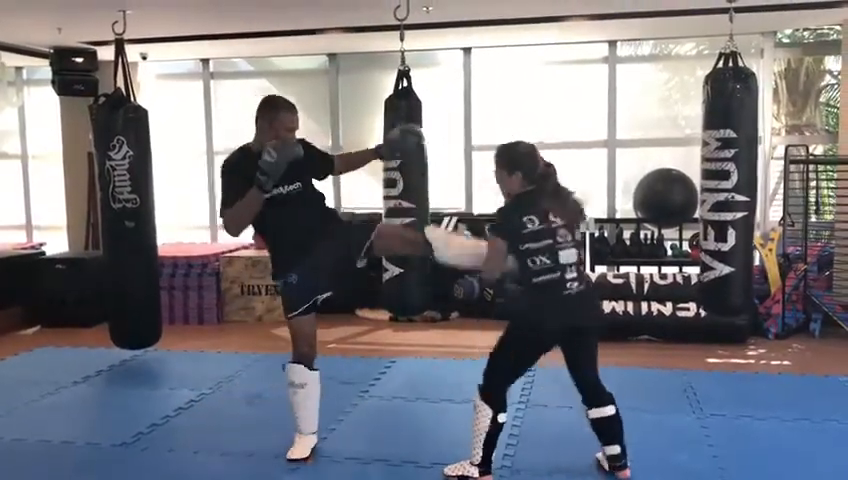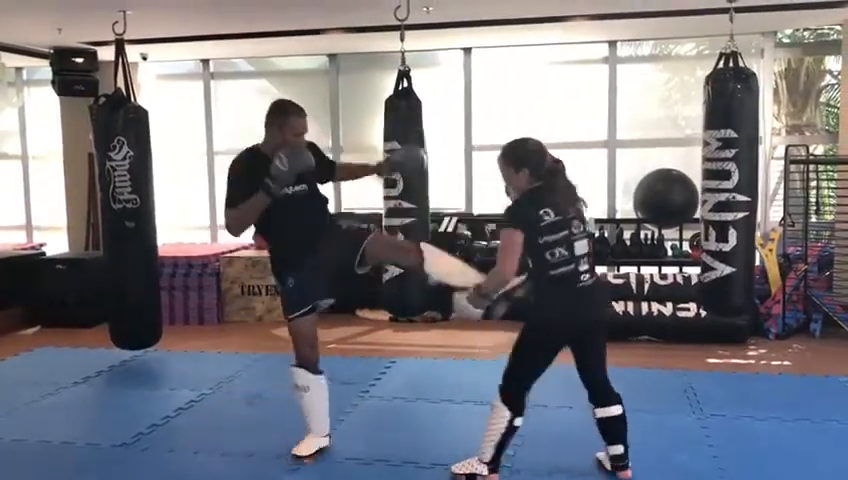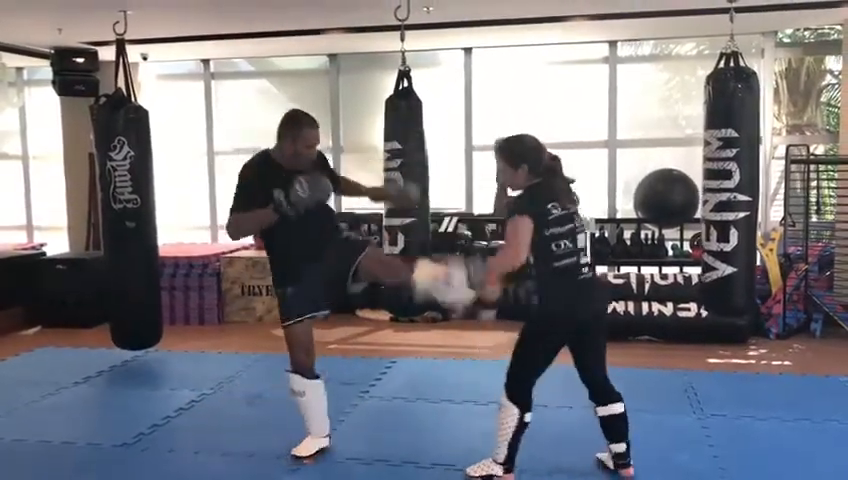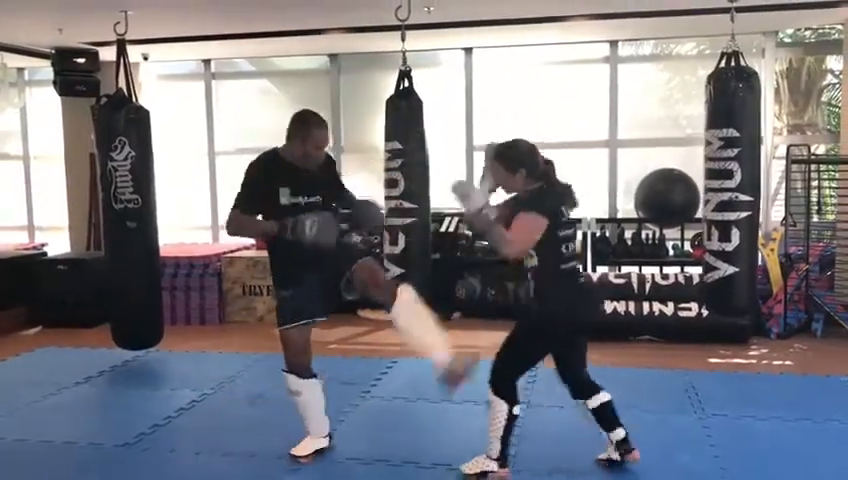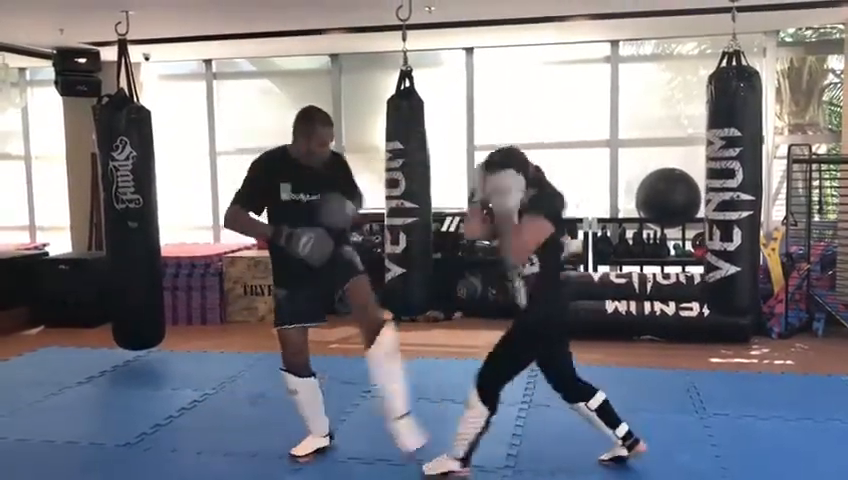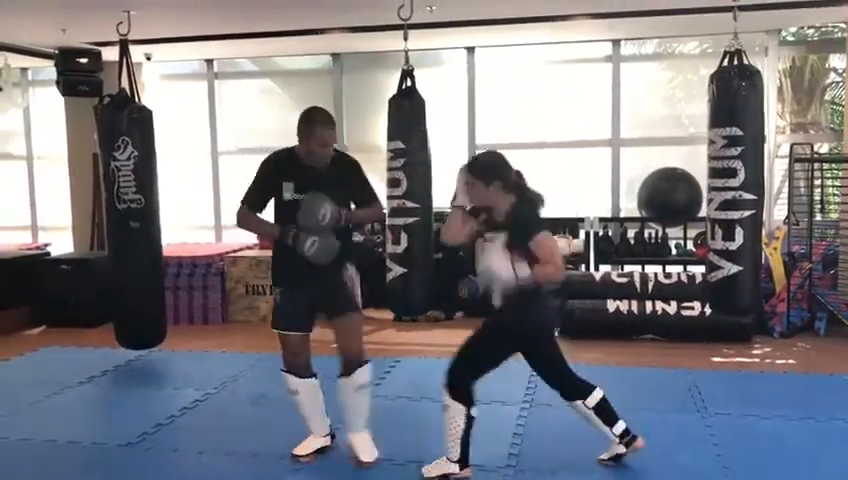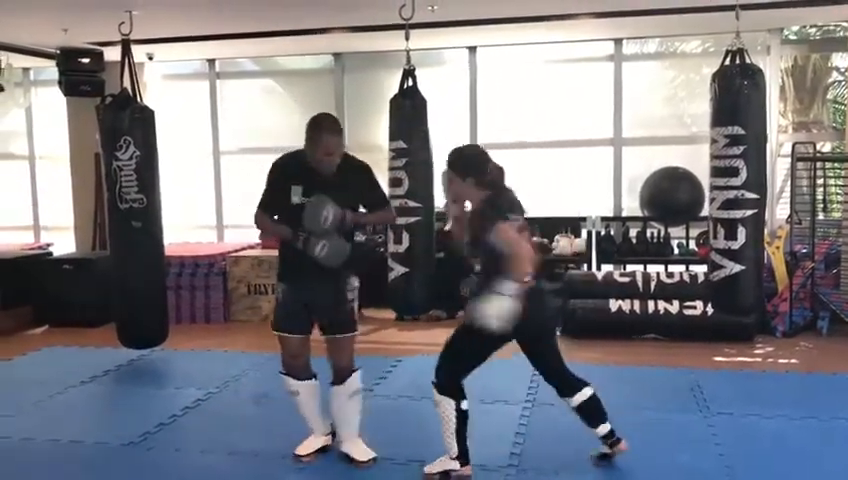
dt=0.1s
person 1, frame 1
left shoulder: (299, 150)
right shoulder: (238, 166)
left elbow: (335, 164)
right elbow: (232, 226)
left wrist: (381, 150)
right wrist: (263, 183)
left hip: (334, 235)
right hip: (295, 262)
left knee: (408, 239)
right knee: (304, 348)
right ankle: (306, 435)
person 1, frame 2
left shoulder: (307, 151)
right shoulder: (246, 165)
left elbow: (333, 170)
right elbow: (233, 225)
left wrist: (381, 168)
right wrist: (271, 186)
left hip: (331, 238)
right hip: (294, 263)
left knee: (403, 251)
right knee: (305, 352)
right ankle: (318, 433)
person 1, frame 3
left shoulder: (315, 162)
right shoulder: (256, 172)
left elbow: (335, 182)
right elbow: (235, 229)
left wrist: (381, 194)
right wrist: (282, 207)
left hip: (333, 249)
right hip: (293, 272)
left knee: (400, 270)
right knee: (301, 356)
left ankle: (470, 294)
right ankle: (318, 435)
person 1, frame 4
left shoulder: (324, 164)
right shoulder: (264, 169)
right elbow: (235, 224)
left wrist: (361, 210)
right wrist: (288, 229)
left hip: (336, 252)
right hip: (292, 272)
left knee: (387, 286)
right knee: (296, 358)
left ankle: (447, 361)
right ankle: (319, 435)
person 1, frame 5
left shoulder: (335, 163)
right shoulder: (267, 166)
left elbow: (354, 199)
right elbow: (233, 218)
left wrist: (349, 210)
right wrist: (281, 235)
left hip: (333, 255)
right hip: (291, 271)
left knee: (370, 318)
right knee: (294, 358)
left ankle: (400, 417)
right ankle: (318, 433)
person 1, frame 6
left shoulder: (347, 166)
right shoulder: (276, 166)
left elbow: (376, 211)
right elbow: (244, 216)
left wrist: (345, 217)
right wrist: (284, 234)
left hip: (336, 268)
right hip: (291, 275)
left knee: (353, 351)
right knee: (296, 361)
left ankle: (358, 432)
right ankle: (320, 432)
person 1, frame 7
left shoulder: (357, 171)
right shoulder: (285, 168)
left elbow: (388, 215)
right elbow: (262, 218)
left wrist: (351, 218)
right wrist: (297, 238)
left hip: (337, 276)
right hip: (294, 278)
left knee: (343, 364)
right knee: (294, 363)
left ankle: (350, 437)
right ankle: (321, 432)
person 2, frame 1
left shoulder: (508, 216)
right shoulder: (564, 201)
left elbow: (491, 271)
left wrist: (483, 277)
left hip: (539, 314)
right hip: (582, 308)
left knee: (493, 385)
right knee: (589, 383)
person 2, frame 2
left shoulder: (521, 210)
right shoulder: (566, 198)
left elbow: (505, 271)
left wrist: (478, 293)
left hip: (555, 311)
right hip: (593, 303)
left knee: (513, 386)
right knee: (598, 382)
person 2, frame 3
left shoulder: (526, 203)
right shoulder: (560, 193)
left elbow: (513, 256)
left wrist: (485, 278)
left hip: (557, 306)
right hip: (591, 299)
left knee: (518, 383)
right knee: (597, 381)
person 2, frame 4
left shoulder: (543, 200)
right shoulder: (533, 199)
left elbow: (512, 247)
right elbow: (502, 232)
left wrist: (483, 215)
right wrist: (481, 206)
left hip: (557, 305)
right hip: (575, 304)
left knee: (503, 376)
right knee: (576, 377)
left ankle: (495, 461)
right ankle: (623, 445)
person 2, frame 5
left shoulder: (543, 209)
right shoulder: (513, 207)
left elbow: (517, 248)
right elbow: (473, 231)
left wrist: (506, 213)
right wrist: (479, 195)
left hip: (543, 314)
right hip: (541, 312)
left knee: (488, 381)
right knee: (568, 382)
right ankle: (627, 440)
person 2, frame 6
left shoulder: (525, 218)
right shoulder: (486, 213)
left elbow: (556, 268)
right elbow: (450, 236)
left wrist: (516, 273)
right wrist: (462, 201)
left hip: (518, 316)
right hip: (533, 315)
left knee: (458, 379)
right knee: (563, 378)
right ankle: (625, 437)
person 2, frame 7
left shoulder: (494, 213)
right shoulder: (484, 208)
left elbow: (524, 258)
right elbow: (464, 240)
left wrist: (506, 294)
right wrist: (457, 211)
left hip: (500, 310)
right hip: (533, 308)
left knee: (447, 374)
right knee: (559, 375)
right ankle: (610, 438)
